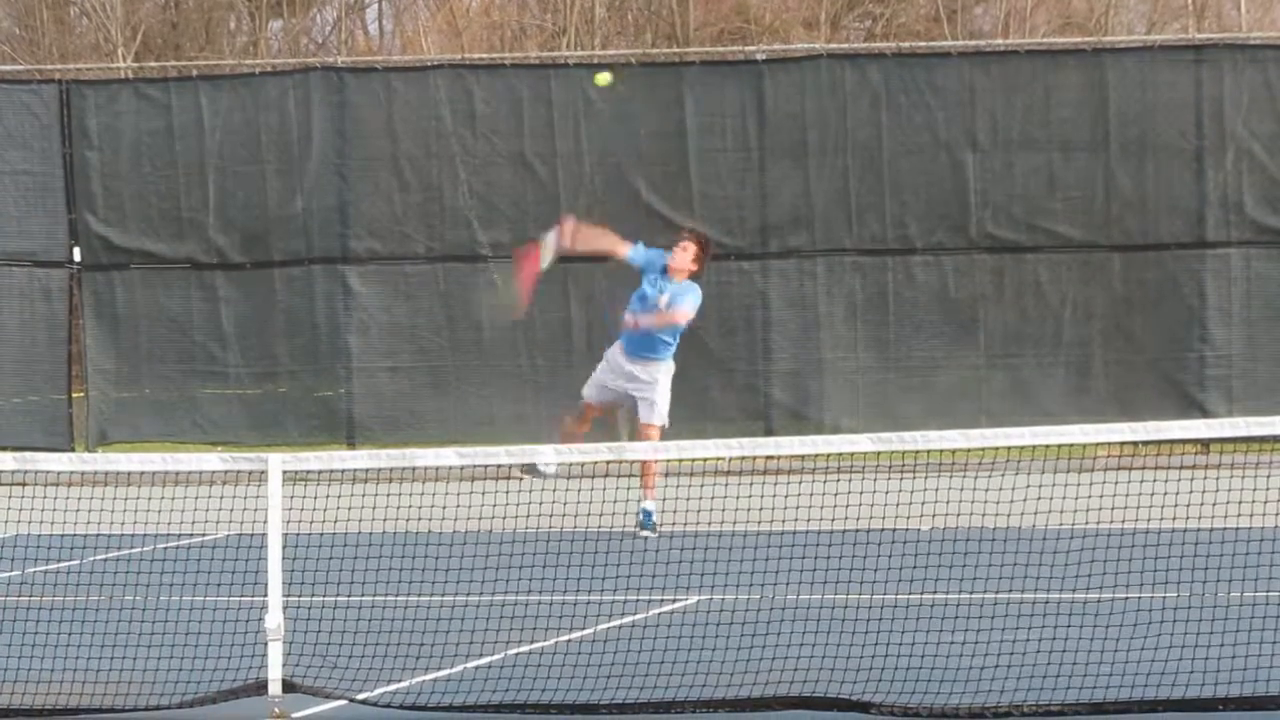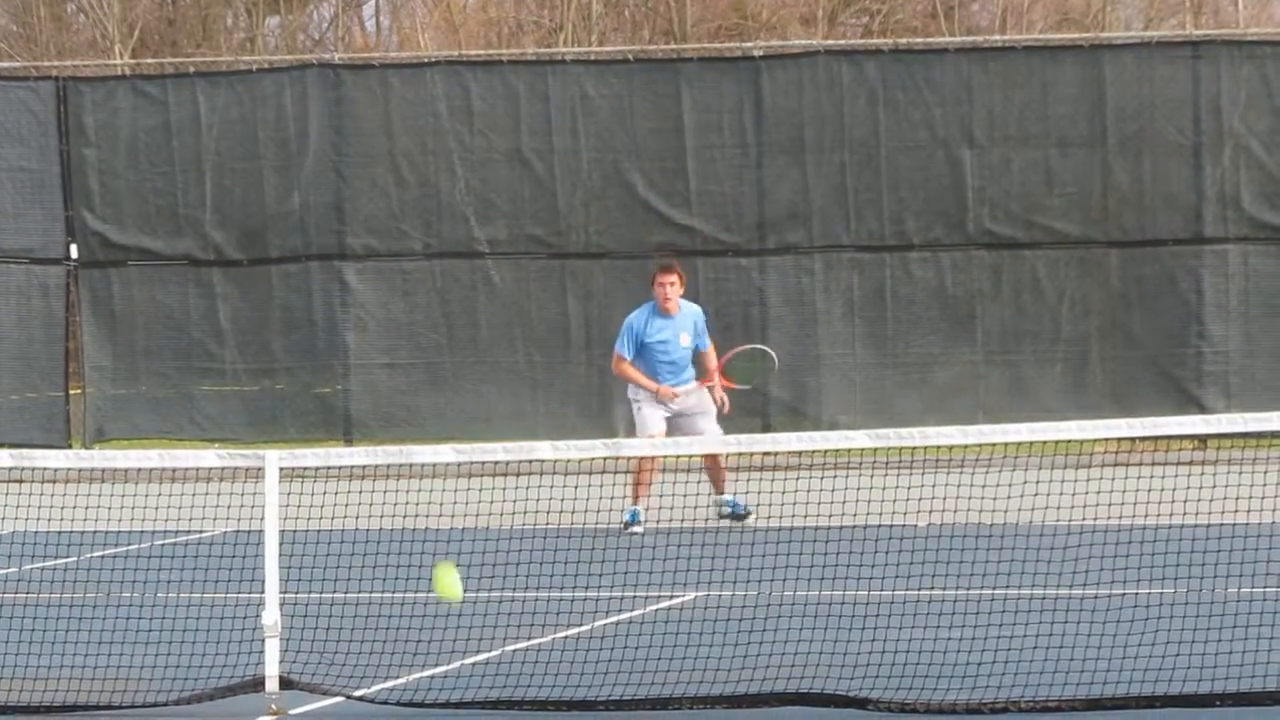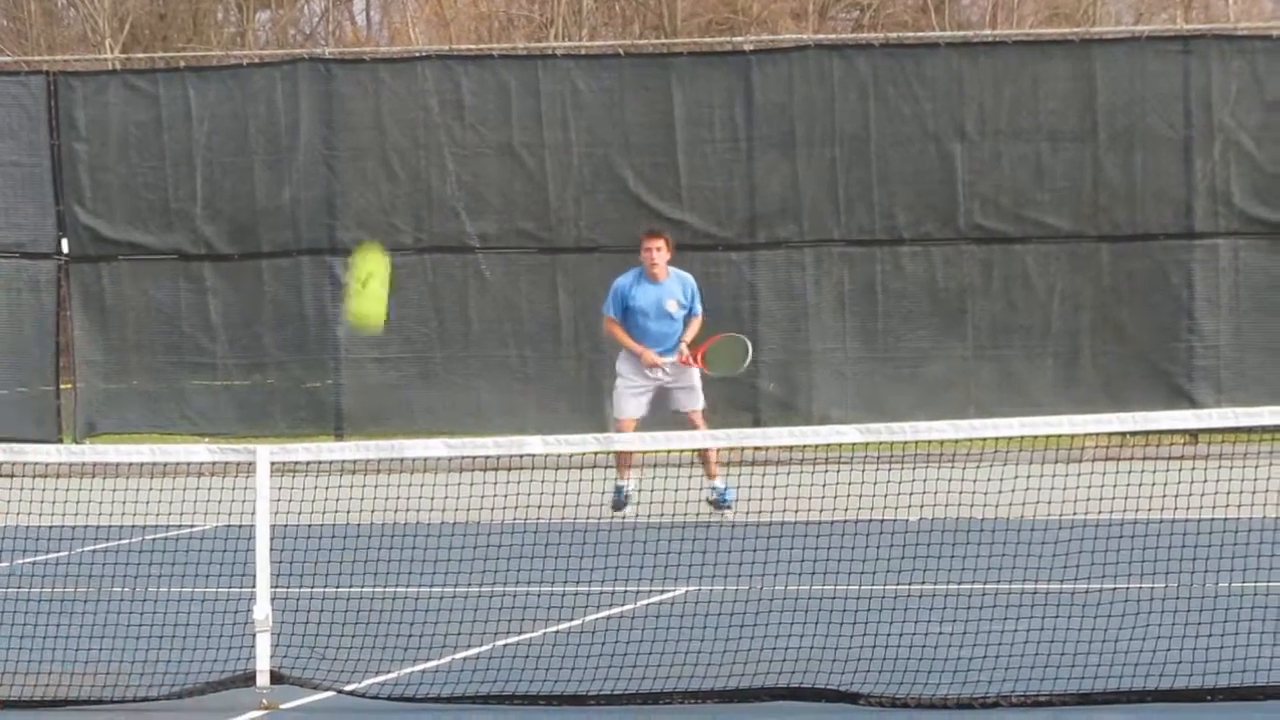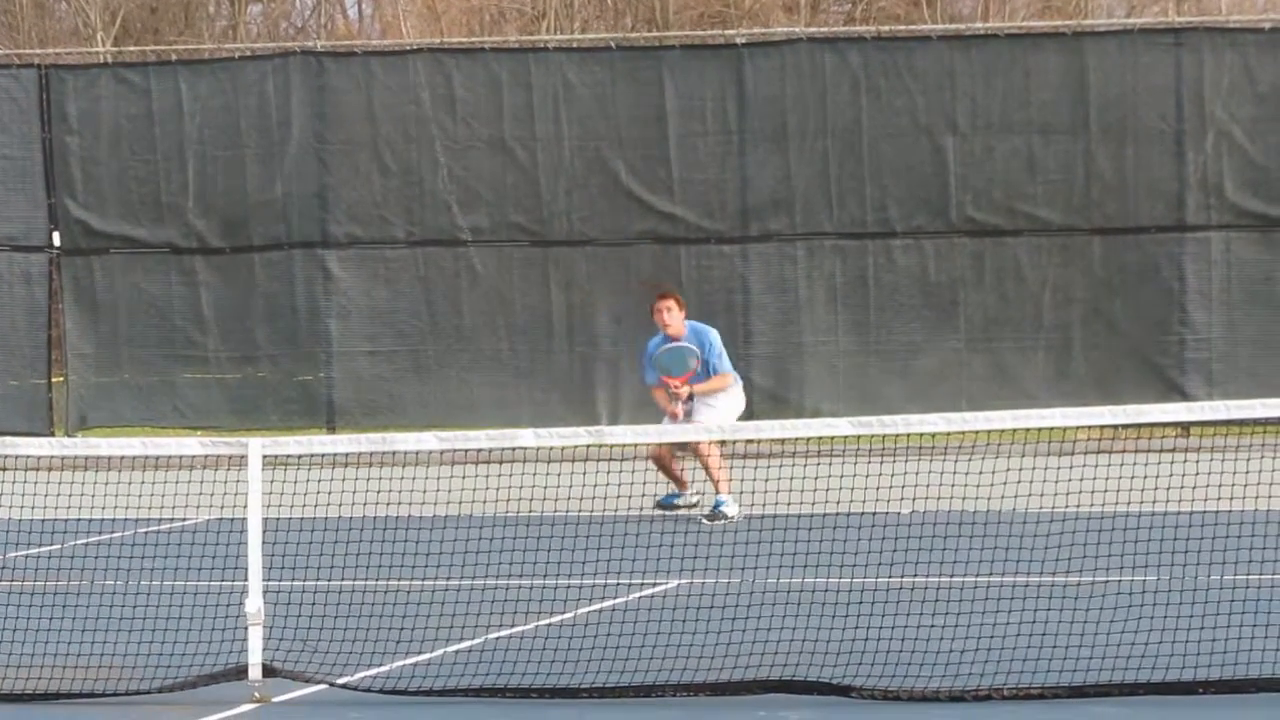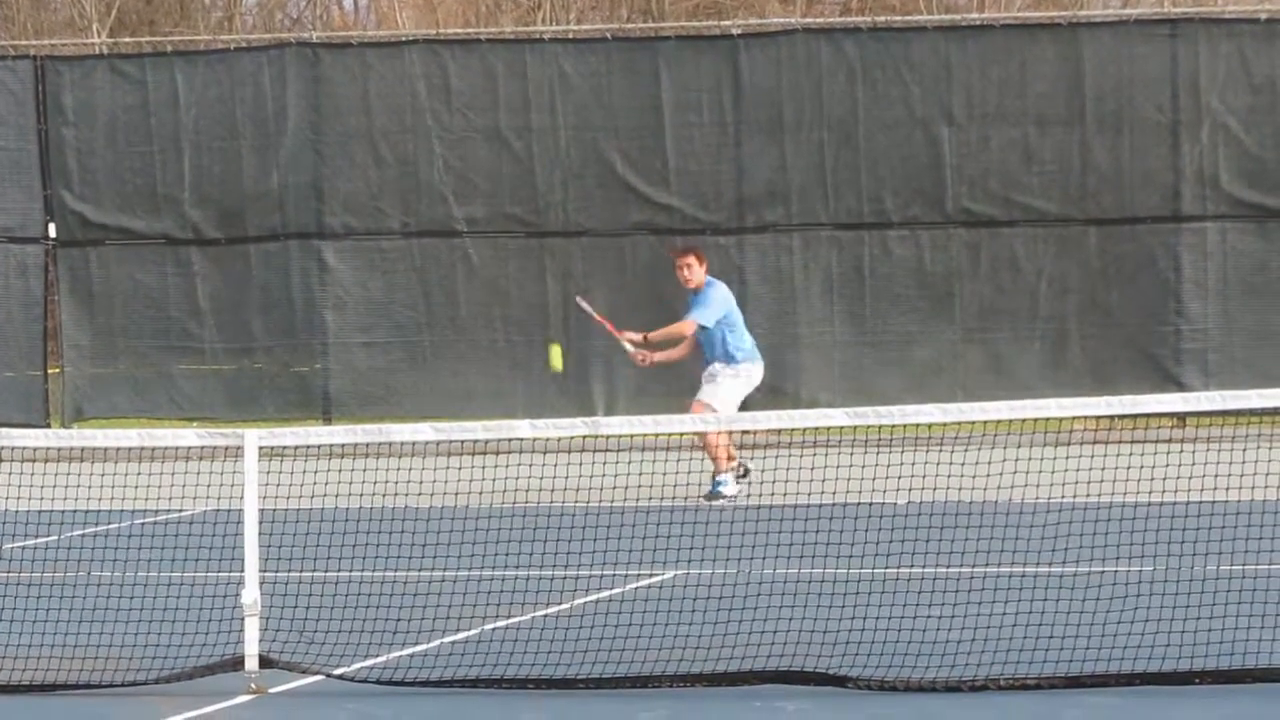
dt=0.7s
person 1, frame 1
left shoulder: (691, 292)
right shoulder: (657, 262)
left elbow: (679, 318)
right elbow: (616, 248)
left wrist: (641, 319)
right wrist: (576, 234)
left hip: (654, 369)
right hip: (620, 357)
left knee: (649, 434)
right knee: (586, 409)
left ankle: (648, 507)
person 1, frame 2
left shoulder: (694, 314)
right shoulder: (637, 321)
left elbow: (706, 349)
right elbow: (619, 365)
left wrist: (715, 382)
right wrist: (656, 388)
left hip: (688, 391)
right hip: (650, 393)
left ankle: (725, 500)
right ankle: (635, 511)
person 1, frame 3
left shoulder: (685, 282)
right shoulder: (624, 285)
left elbow: (696, 317)
right elbow: (610, 324)
left wrist: (685, 342)
right wrist: (640, 351)
left hip: (677, 362)
right hip: (637, 364)
left knee: (696, 421)
right knee: (624, 427)
left ankle: (716, 487)
right ankle: (623, 484)
person 1, frame 4
left shoulder: (707, 336)
right shoulder: (653, 348)
left elbow: (725, 379)
right elbow: (657, 388)
left wrist: (690, 390)
right wrist: (669, 407)
left hip: (724, 395)
right hip: (689, 402)
right knee: (659, 453)
left ankle: (725, 502)
right ankle: (685, 492)
person 1, frame 5
left shoulder: (715, 292)
right shoulder: (695, 297)
left elbow: (686, 329)
right elbow: (690, 343)
left wrist: (645, 338)
right wrist: (654, 356)
left hip: (739, 367)
right hip: (721, 367)
left knee: (699, 414)
left ankle: (725, 480)
right ankle: (734, 464)
